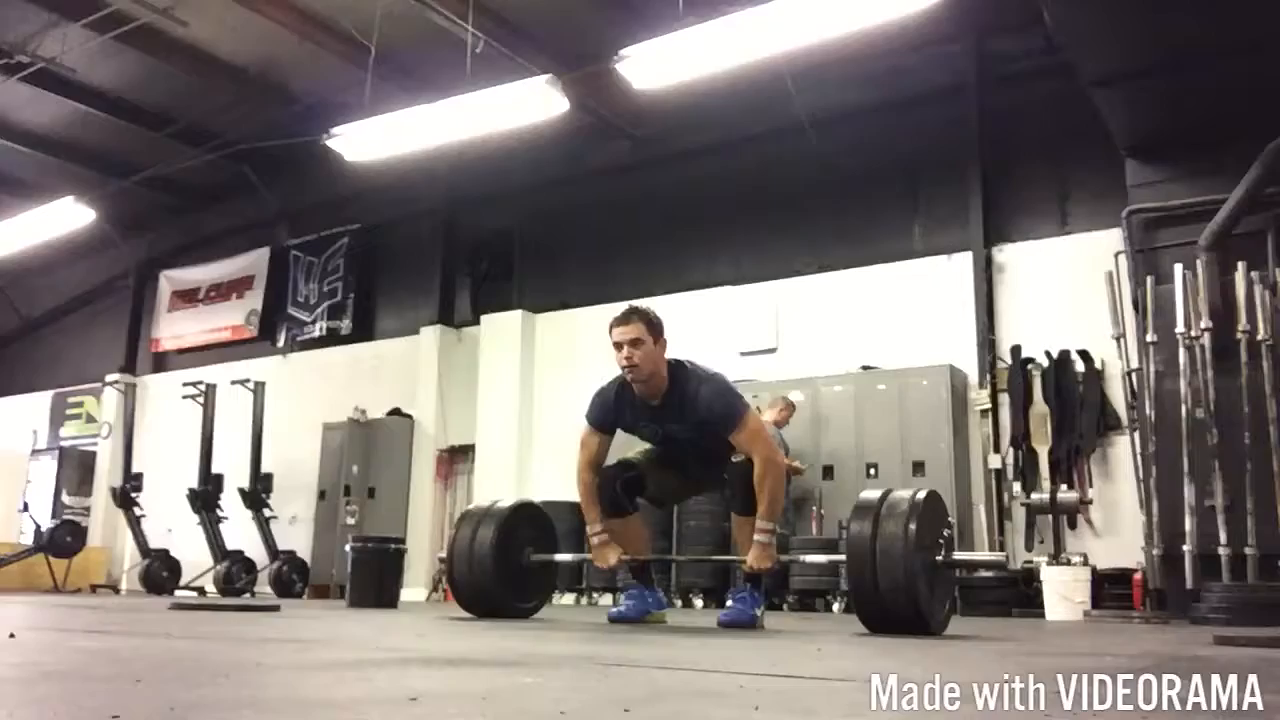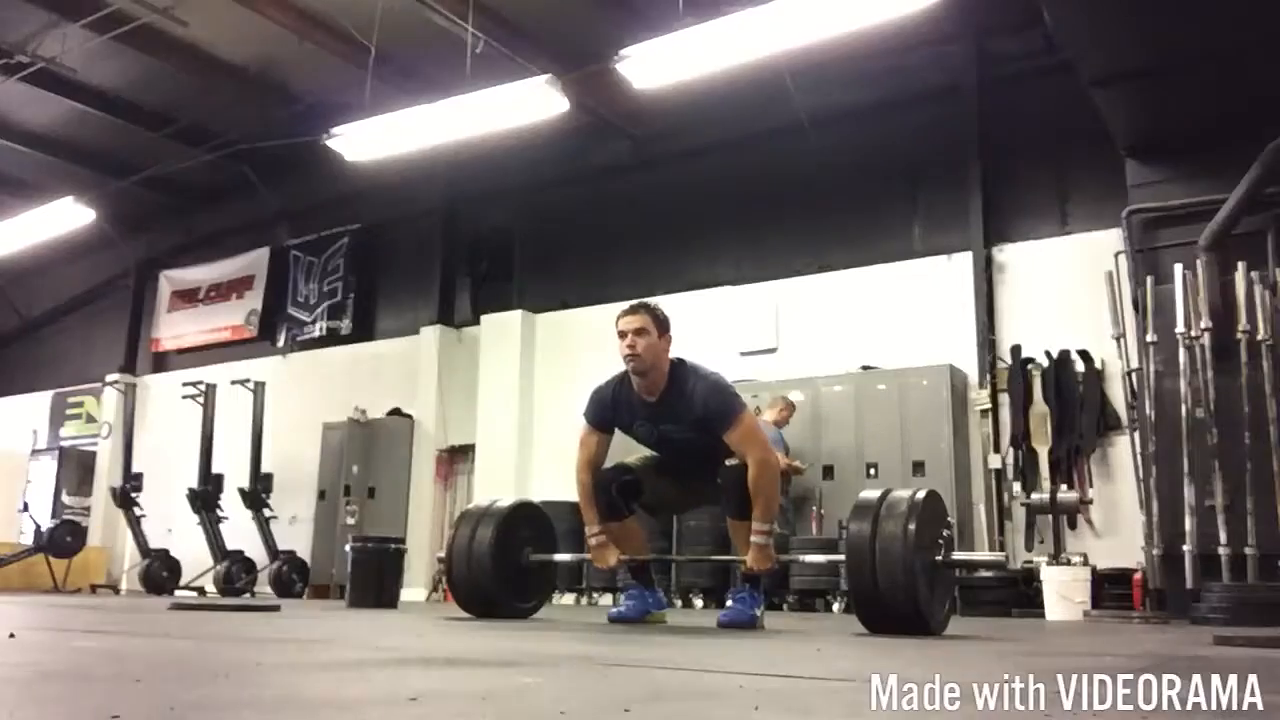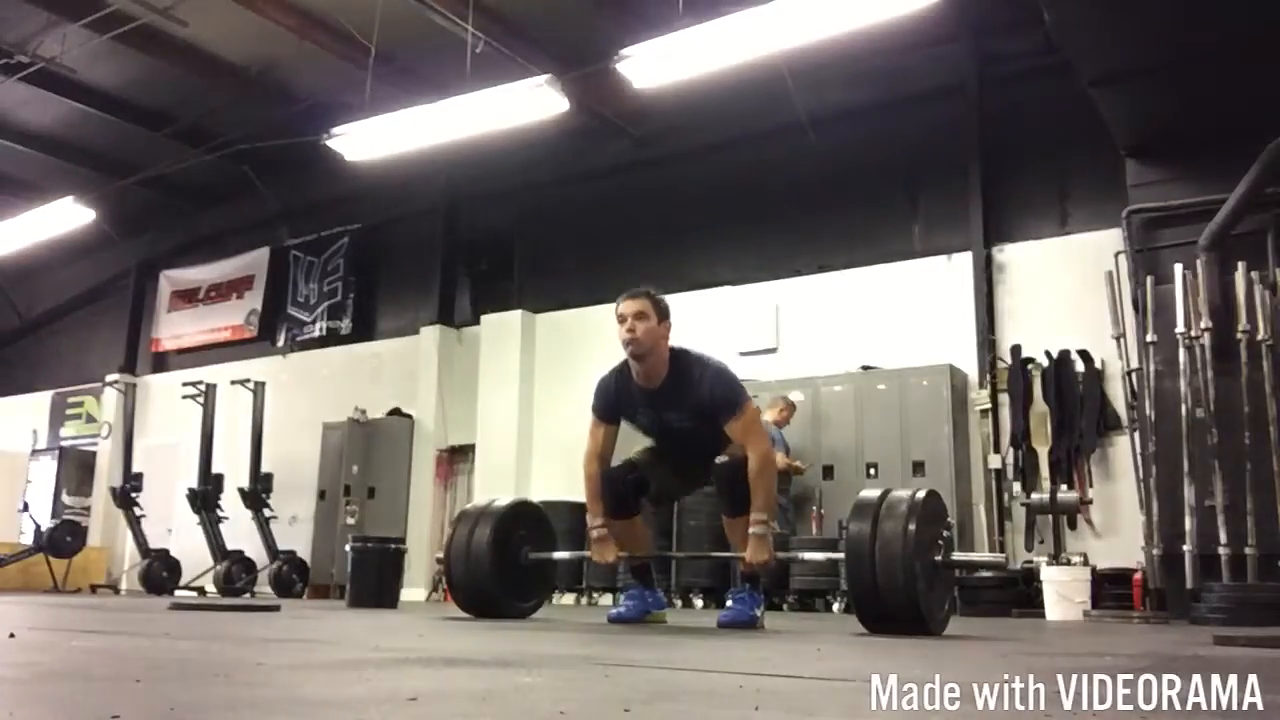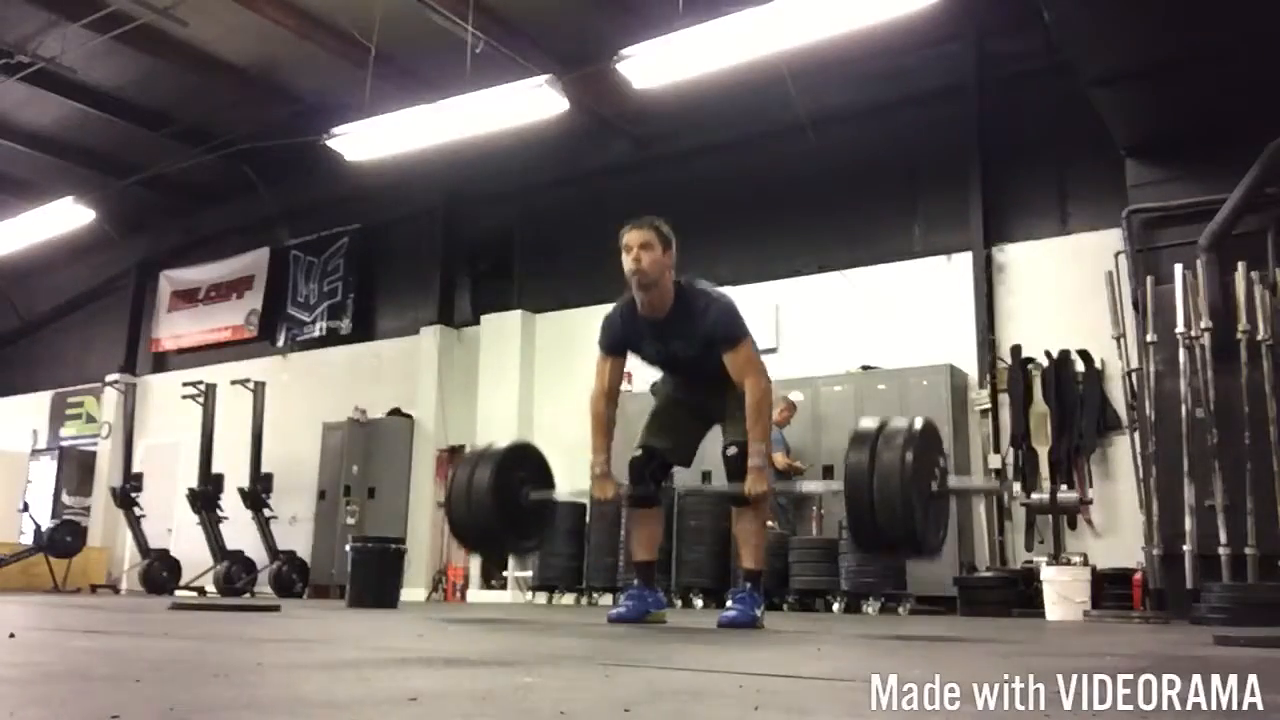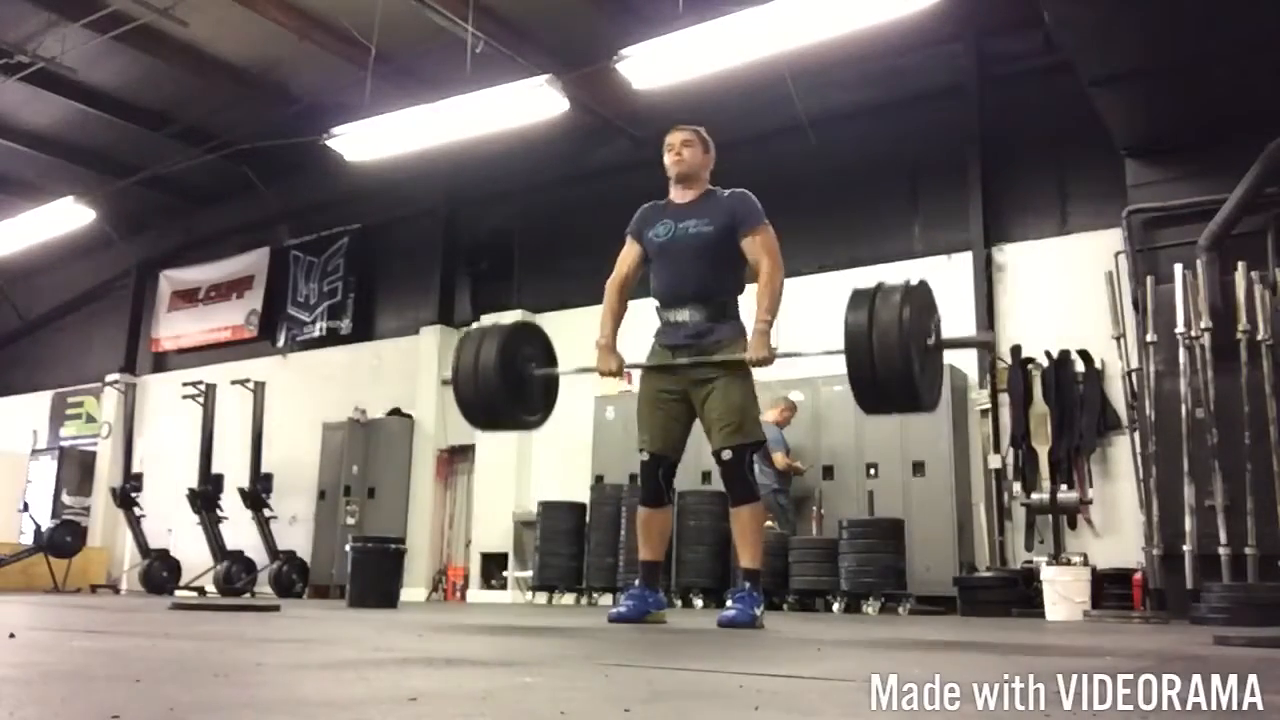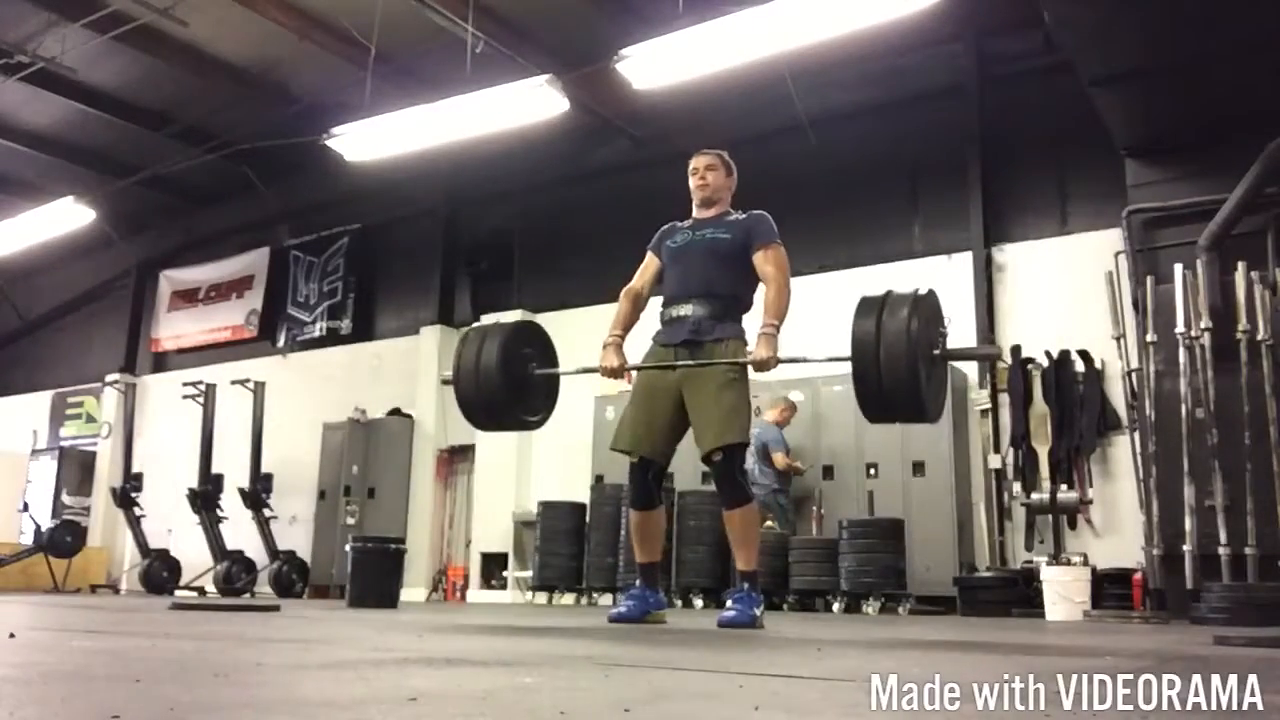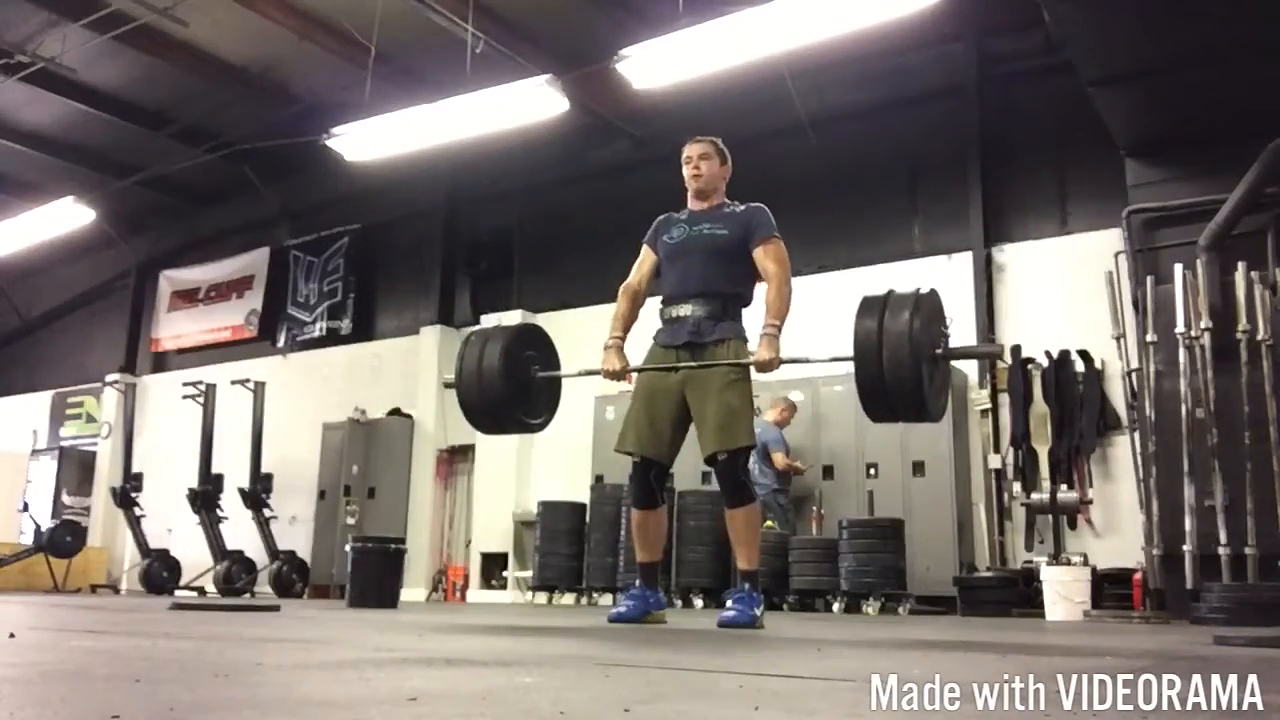
dt=0.4s
person 1, frame 1
left shoulder: (706, 390)
right shoulder: (610, 399)
left elbow: (770, 458)
right elbow: (587, 468)
left wrist: (763, 539)
right wrist: (598, 537)
left hip: (723, 457)
right hip: (675, 461)
left knee: (743, 471)
right knee: (610, 481)
left ankle: (749, 593)
right ankle: (646, 591)
person 1, frame 2
left shoulder: (704, 389)
right shoulder: (609, 397)
left elbow: (764, 458)
right elbow: (586, 467)
left wrist: (762, 539)
right wrist: (596, 537)
left hip: (722, 470)
right hip: (674, 472)
left knee: (738, 474)
right knee: (607, 484)
left ankle: (749, 594)
right ankle: (646, 591)
person 1, frame 3
left shoulder: (707, 377)
right shoulder: (613, 386)
left elbow: (760, 450)
right elbow: (595, 459)
left wrist: (760, 532)
right wrist: (598, 530)
left hip: (729, 445)
right hip: (676, 453)
left knee: (731, 473)
right knee: (616, 482)
left ankle: (748, 594)
right ankle: (646, 592)
person 1, frame 4
left shoulder: (710, 308)
right shoulder: (620, 319)
left elbow: (756, 383)
right elbow: (603, 394)
left wrist: (759, 464)
right wrist: (601, 467)
left hip: (733, 389)
right hip: (683, 390)
left knee: (738, 465)
right knee: (643, 470)
left ankle: (750, 595)
right ankle: (645, 591)
person 1, frame 5
left shoulder: (734, 205)
right shoulder: (648, 216)
left elbow: (769, 265)
right elbow: (619, 280)
left wrist: (761, 334)
right wrist: (606, 343)
left hip: (722, 347)
right hip: (666, 352)
left knee: (735, 464)
right knee: (653, 469)
left ankle: (749, 593)
right ankle: (648, 590)
person 1, frame 6
left shoulder: (752, 225)
right shoulder: (669, 234)
left elbow: (777, 280)
right elbow: (636, 289)
left wrist: (767, 335)
right wrist: (613, 341)
left hip: (718, 347)
right hip: (663, 351)
left knee: (726, 466)
right knee: (642, 471)
left ankle: (747, 593)
right ankle: (648, 590)
person 1, frame 7
left shoulder: (748, 218)
right shoulder: (663, 226)
left elbow: (777, 277)
right elbow: (633, 286)
left wrist: (769, 336)
right wrist: (614, 343)
left hip: (719, 346)
right hip: (663, 350)
left knee: (730, 467)
right knee: (645, 471)
left ankle: (748, 593)
right ankle: (647, 590)
